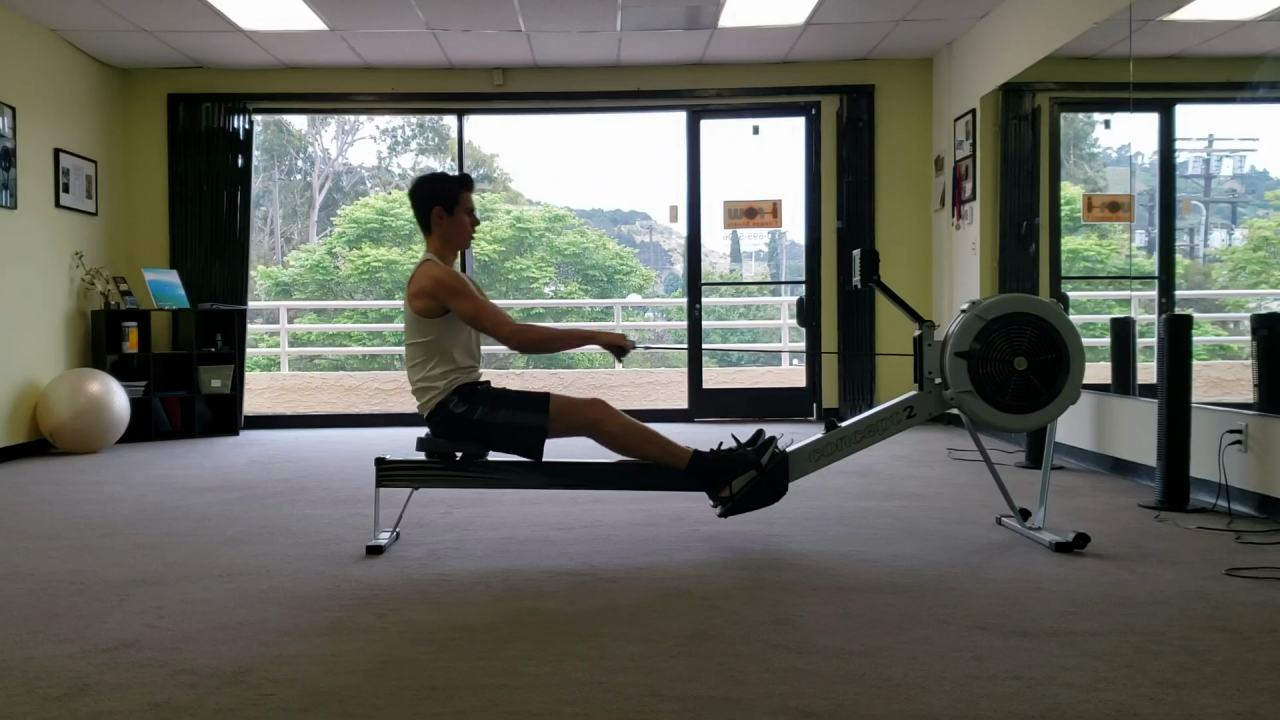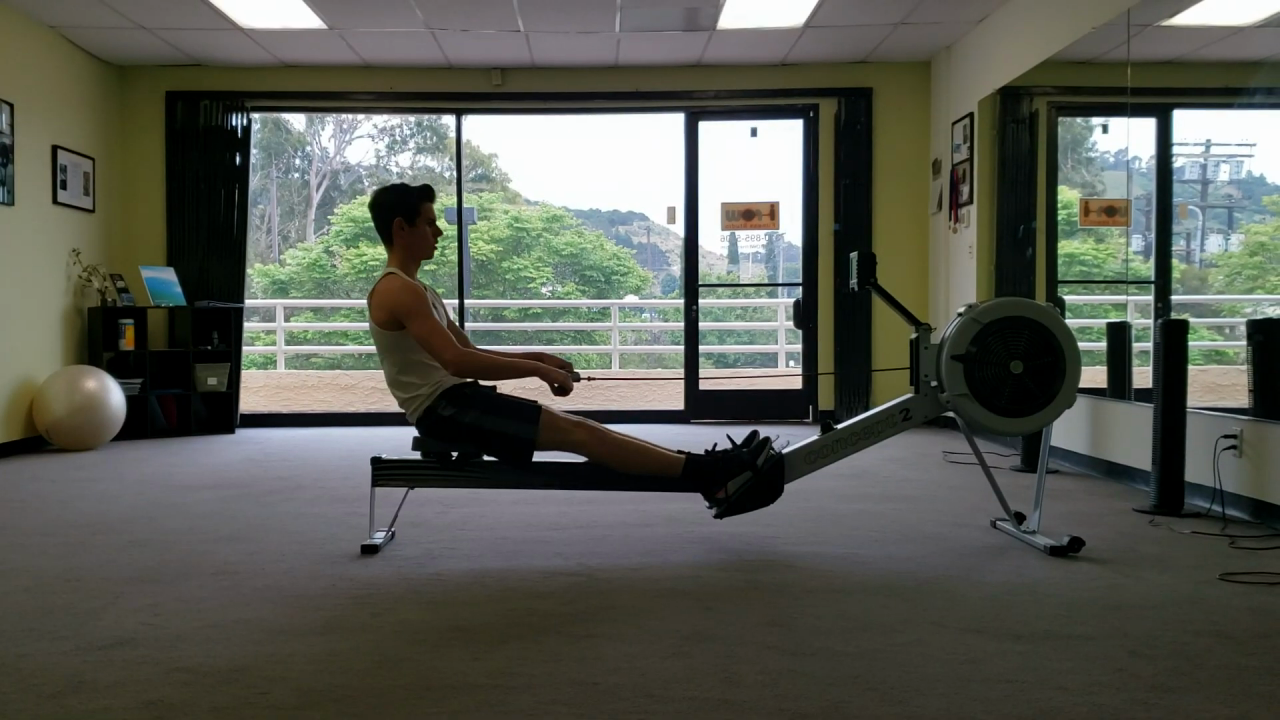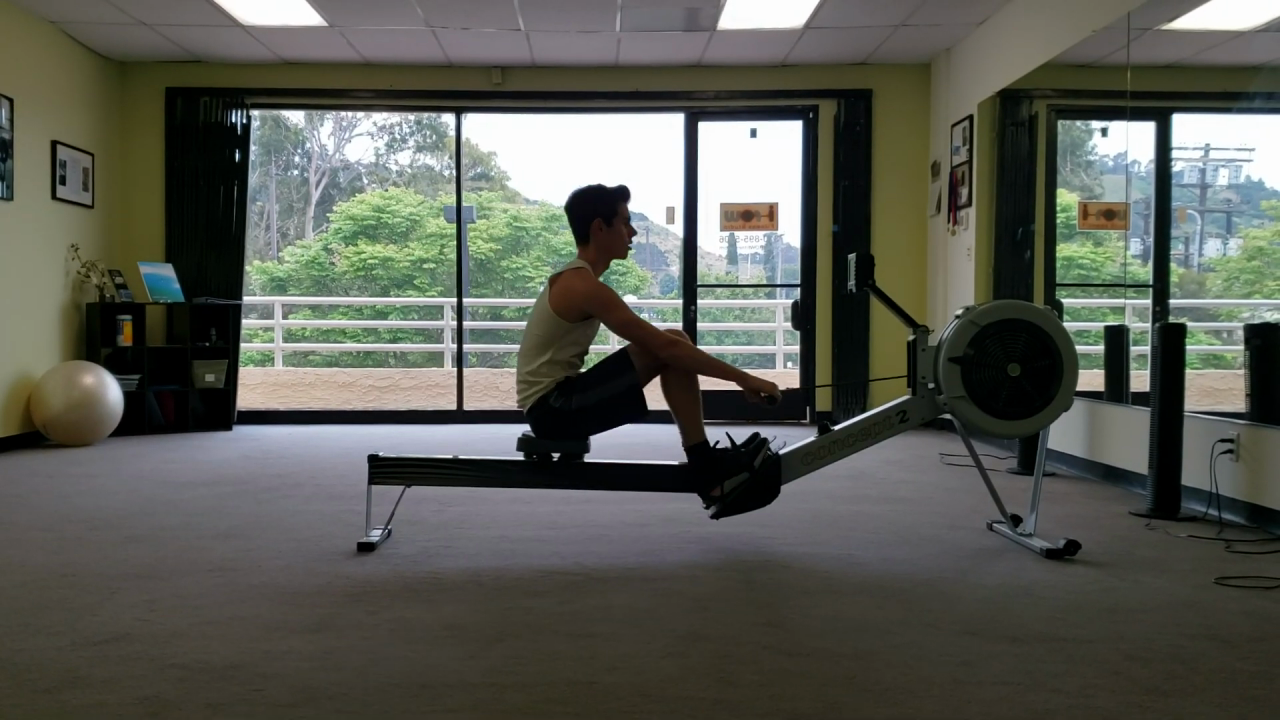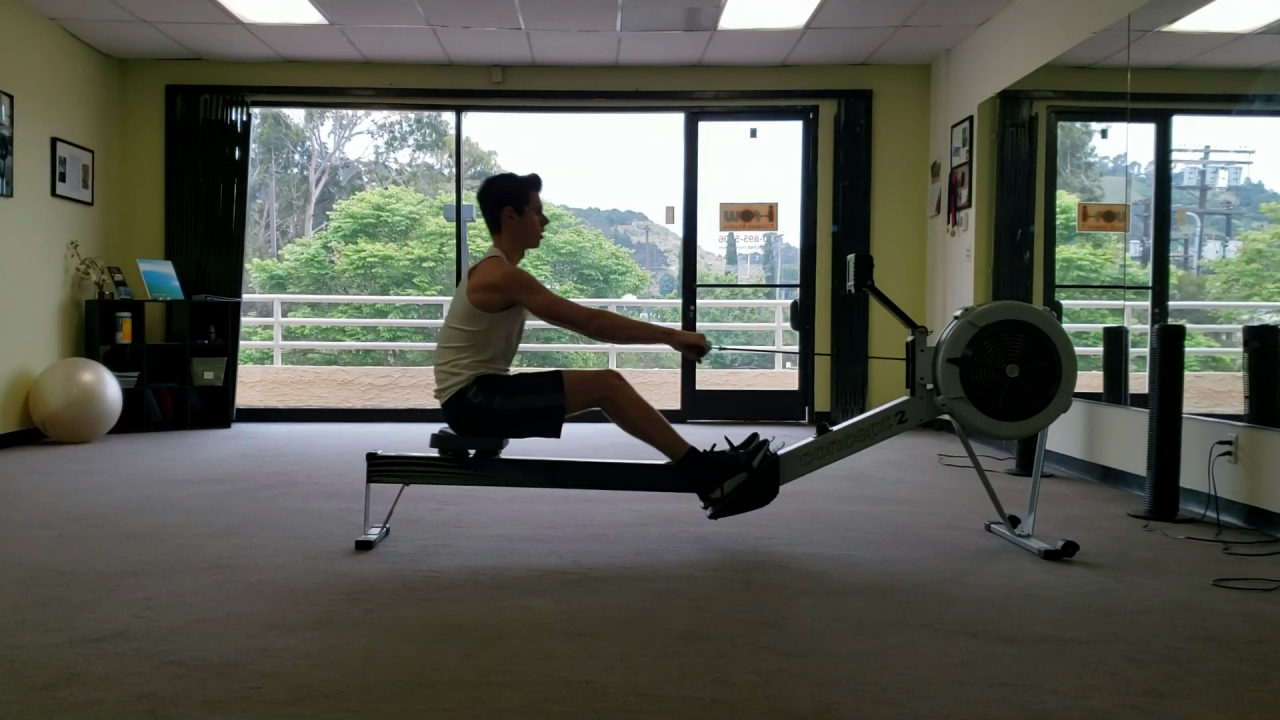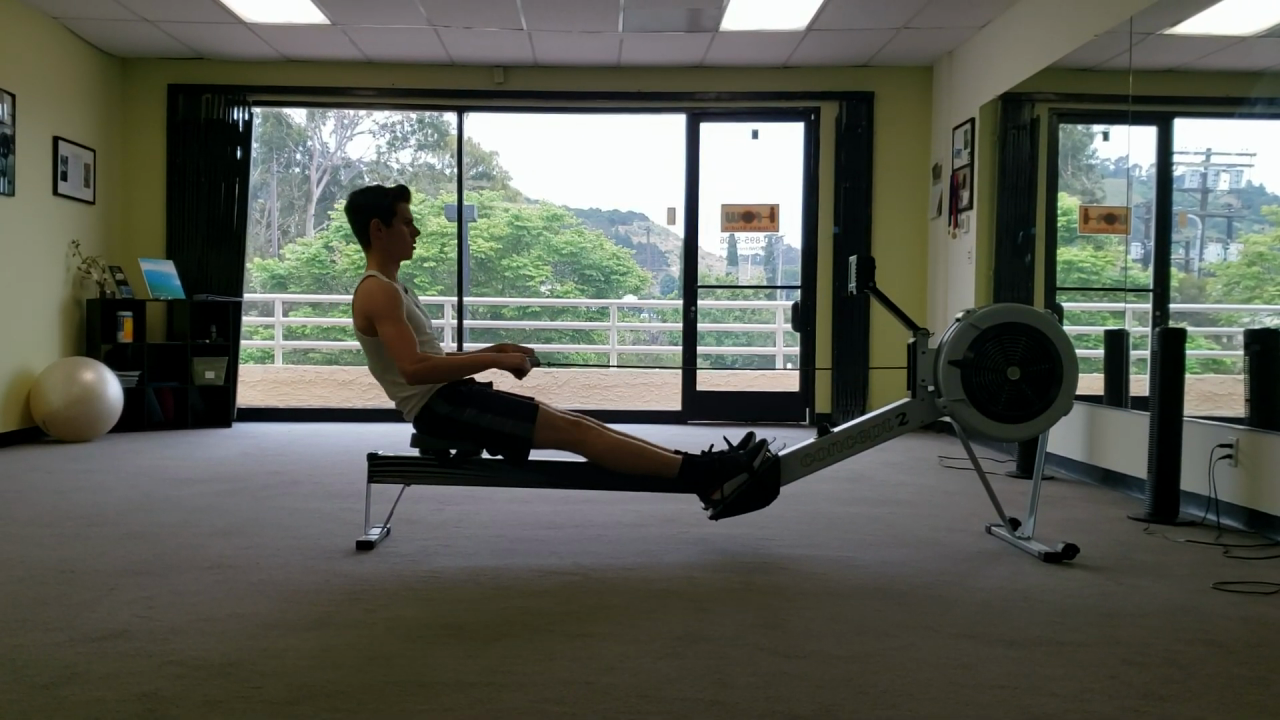
dt=1s
person 1, frame 1
left shoulder: (443, 276)
right shoulder: (438, 277)
left elbow: (506, 333)
right elbow: (519, 337)
left wrist: (583, 337)
right wrist: (597, 337)
left hip: (467, 402)
right hip: (455, 408)
left knee: (593, 413)
right knee: (591, 414)
left ankle: (709, 467)
right ankle: (712, 472)
person 1, frame 2
left shoulder: (414, 288)
right shoulder: (397, 290)
left elbow: (467, 353)
right elbow: (458, 361)
left wrist: (535, 357)
right wrist: (538, 370)
left hip: (455, 400)
right hip: (443, 410)
left knee: (580, 426)
right knee: (575, 431)
left ankle: (704, 467)
right ankle: (707, 474)
person 1, frame 3
left shoulder: (576, 279)
right shoulder: (584, 287)
left elbow: (666, 344)
right elbow: (668, 348)
left wrist: (735, 377)
right wrist: (744, 378)
left hip: (556, 403)
right hip: (552, 410)
left knee: (672, 341)
right knee: (670, 344)
left ankle: (711, 462)
right ankle: (708, 463)
person 1, frame 4
left shoulder: (493, 271)
right shoulder: (500, 274)
left elbow: (578, 318)
right elbow: (587, 321)
left wrist: (658, 333)
right wrist: (673, 336)
left hip: (480, 395)
right hip: (471, 401)
left knee: (606, 385)
right knee: (608, 384)
left ankle: (701, 467)
right ankle: (705, 470)
person 1, frame 5
left shoulder: (392, 288)
right shoulder: (377, 292)
right elbow: (414, 369)
left wrist: (492, 352)
right wrist: (491, 358)
left hip: (450, 398)
right hip: (440, 407)
left knee: (576, 422)
right knee: (573, 430)
left ankle: (701, 467)
right ankle: (702, 474)
